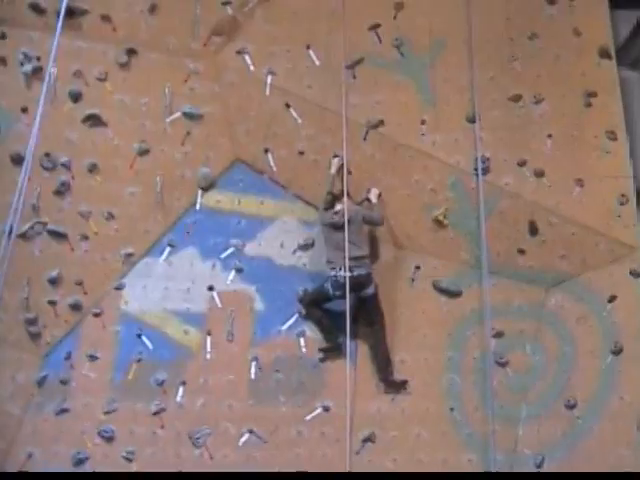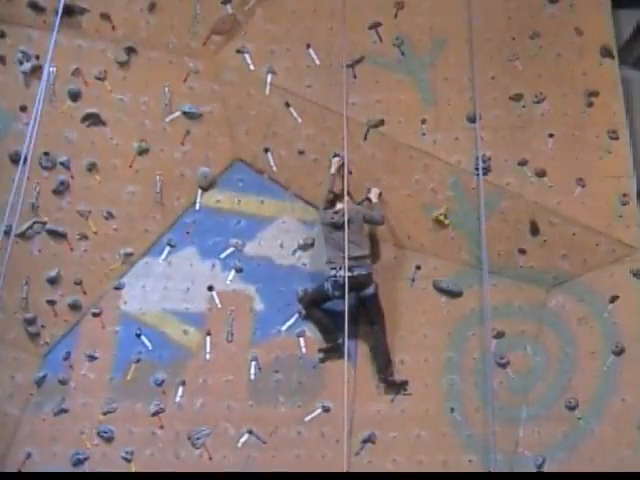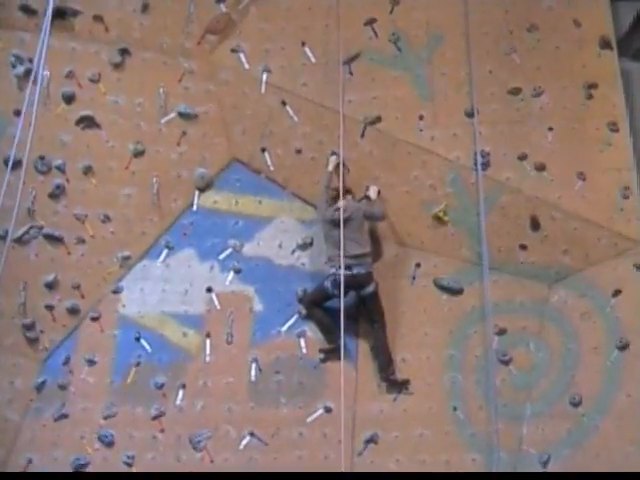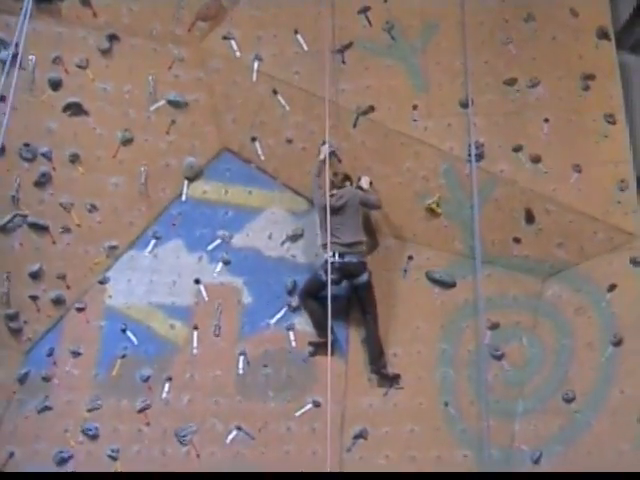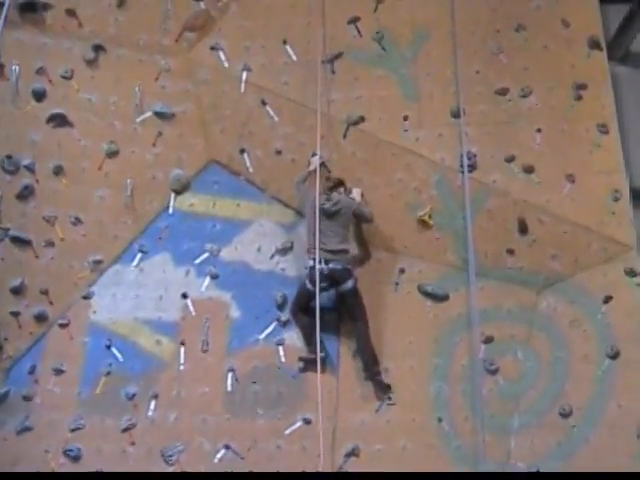
dt=0.3s
person 1, frame 1
left shoulder: (325, 216)
right shoulder: (356, 212)
left elbow: (328, 194)
right elbow: (379, 220)
left wrist: (333, 171)
right wrist: (373, 200)
left hip: (338, 277)
right hip: (362, 275)
left knee: (307, 302)
right knee: (376, 325)
left ankle: (334, 342)
right ankle: (387, 377)
person 1, frame 2
left shoulder: (324, 215)
right shoulder: (356, 211)
left elbow: (328, 195)
right elbow: (380, 219)
left wrist: (333, 171)
right wrist: (374, 200)
left hip: (338, 276)
right hip: (362, 275)
left knee: (308, 303)
right knee: (377, 325)
left ankle: (334, 342)
right ankle: (387, 377)
person 1, frame 3
left shoulder: (324, 212)
right shoulder: (357, 208)
left elbow: (325, 192)
right elbow: (380, 215)
left wrist: (331, 168)
right wrist: (373, 197)
left hip: (338, 274)
right hip: (362, 273)
left knee: (309, 302)
right knee: (377, 323)
left ankle: (334, 343)
right ankle: (388, 376)
person 1, frame 4
left shoulder: (320, 198)
right shoulder: (355, 195)
left elbow: (317, 178)
right elbow: (376, 203)
left wrist: (322, 158)
right wrist: (366, 187)
left hip: (332, 262)
right hip: (356, 262)
left knee: (306, 294)
right knee: (369, 316)
left ankle: (325, 337)
right ankle: (380, 369)
person 1, frame 5
left shoulder: (311, 200)
right shoulder: (348, 203)
left elbow: (299, 184)
right elbow: (368, 217)
left wrist: (312, 168)
right wrist: (358, 199)
left hip: (317, 269)
right hip: (342, 269)
left knee: (298, 309)
right knee: (360, 322)
left ankle: (315, 352)
right ankle: (374, 375)
